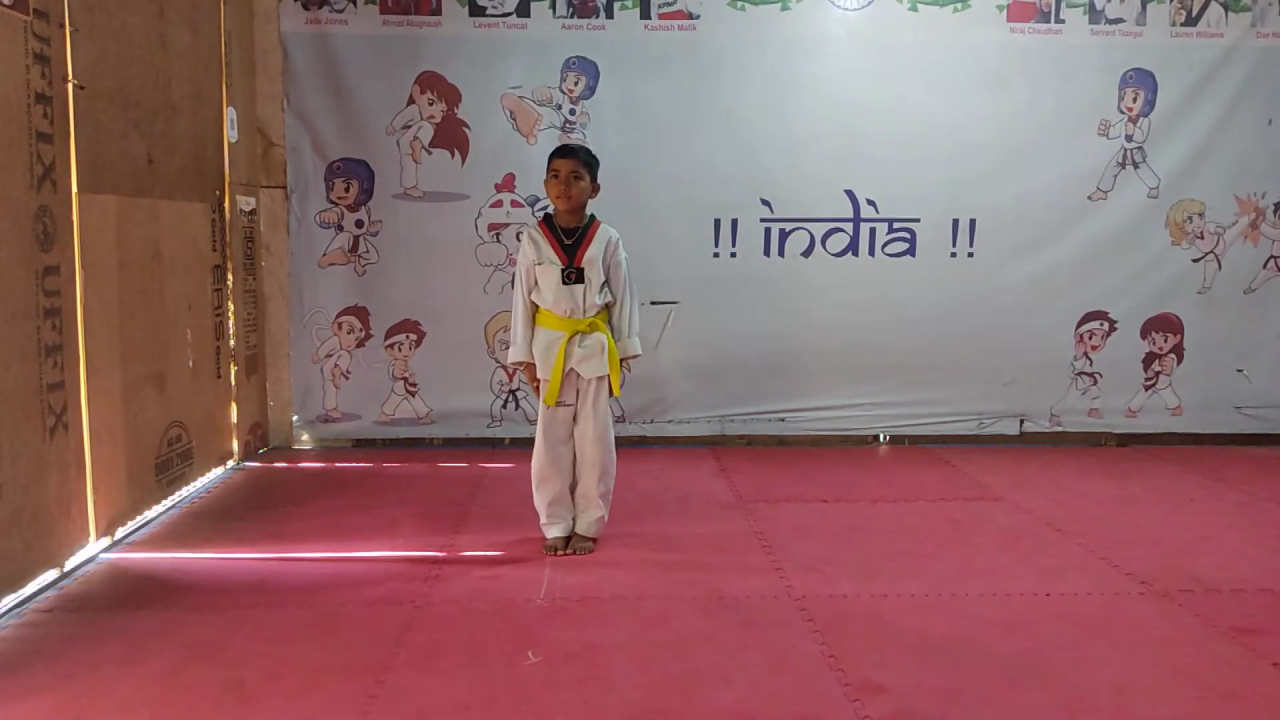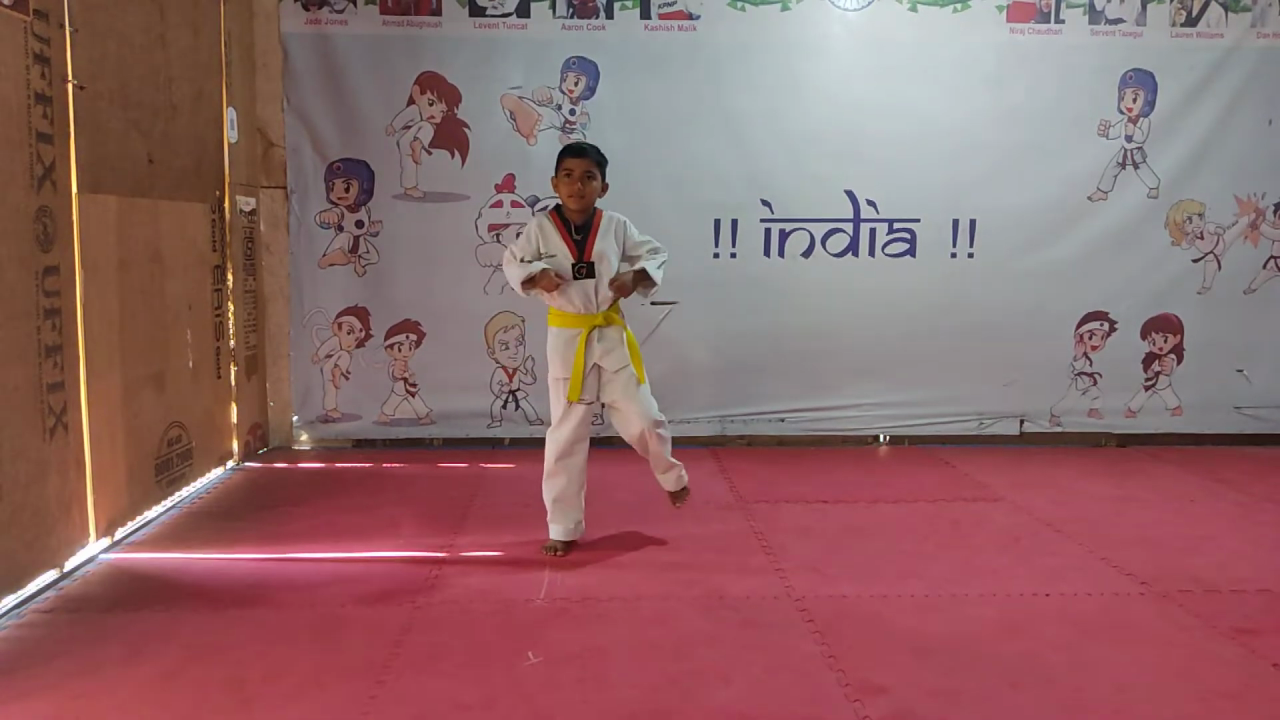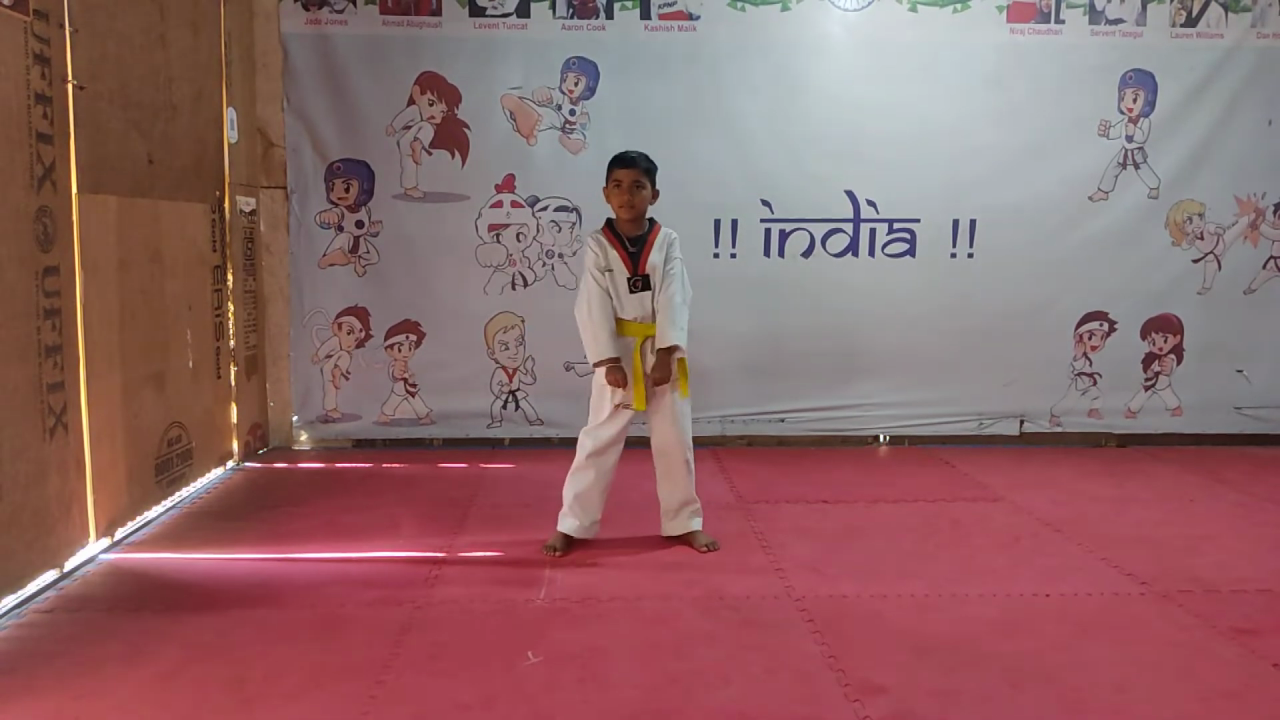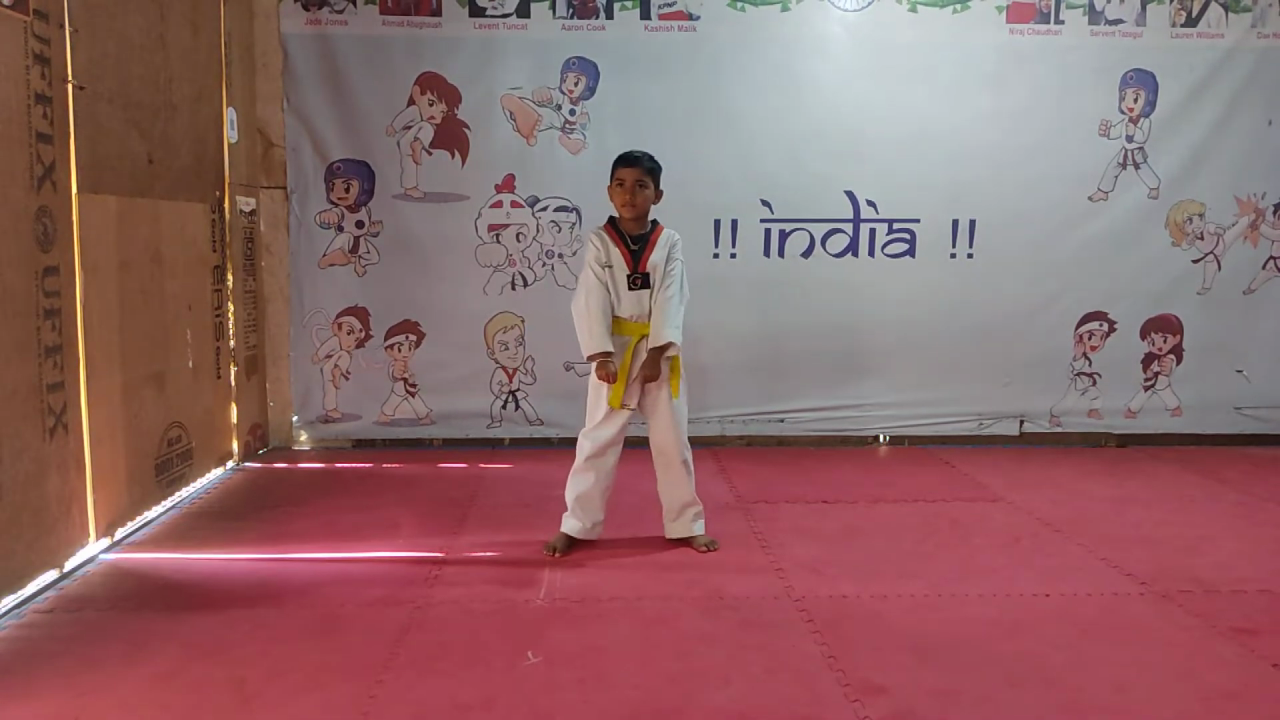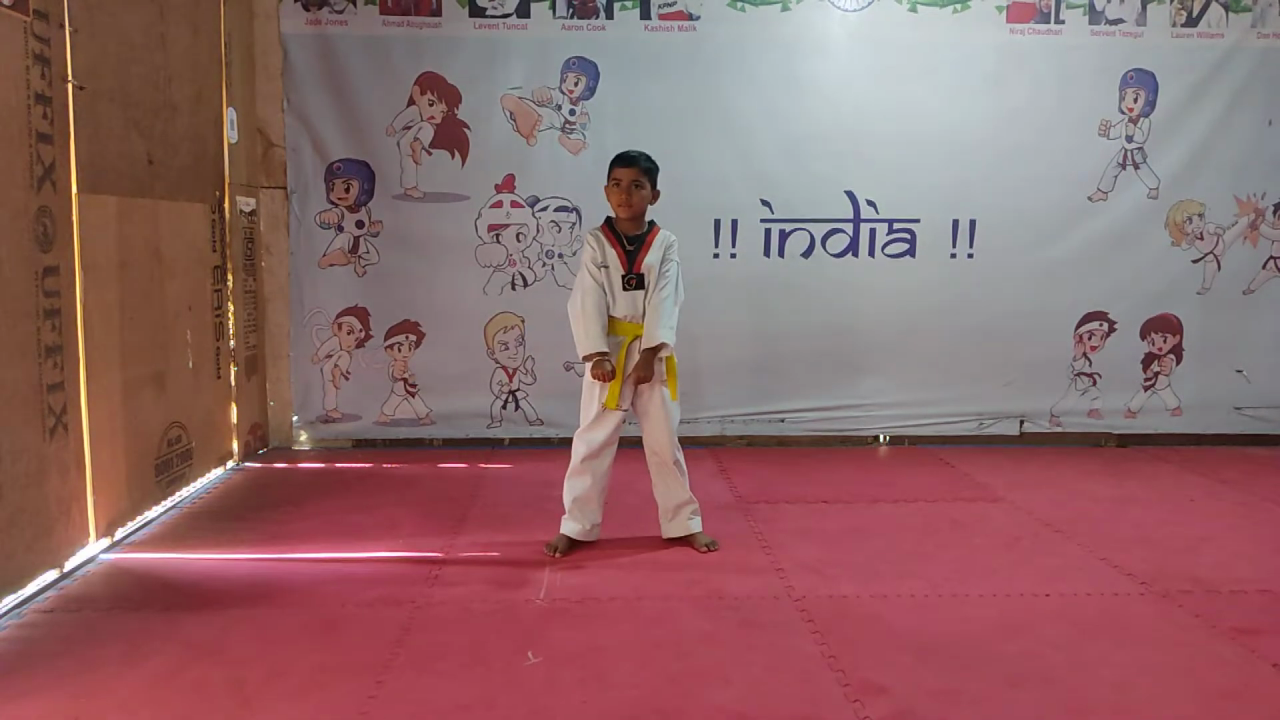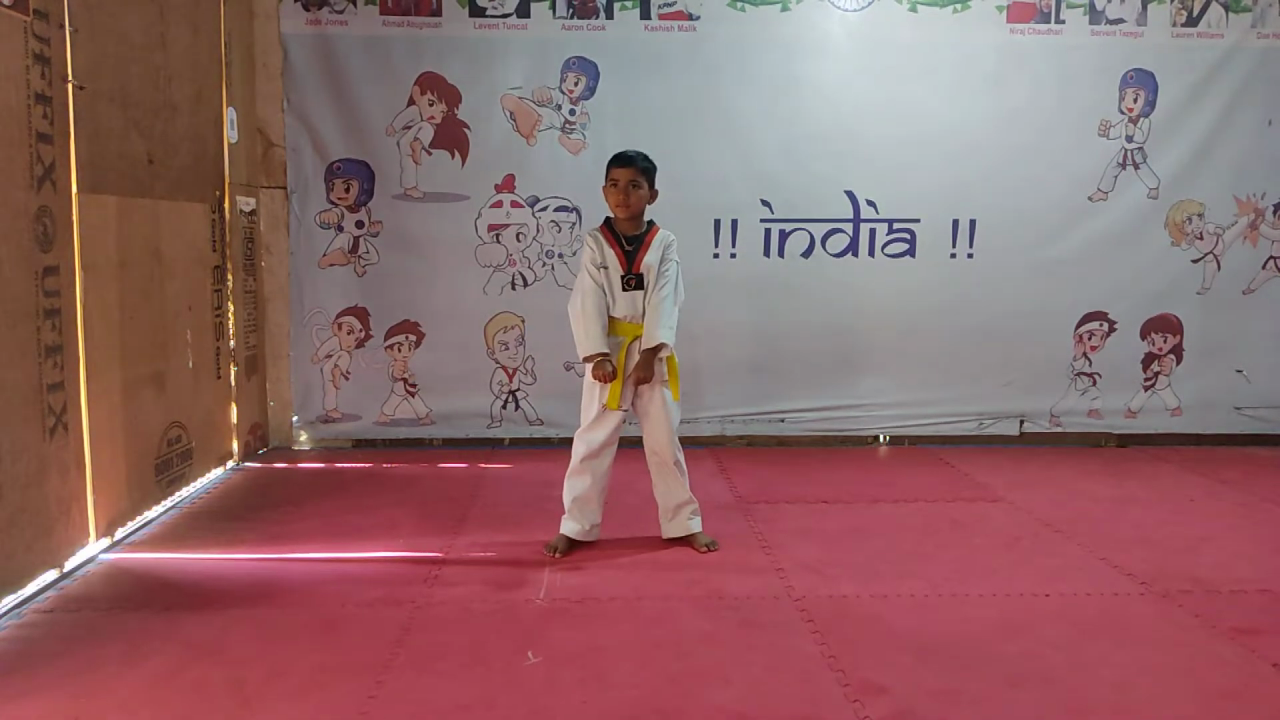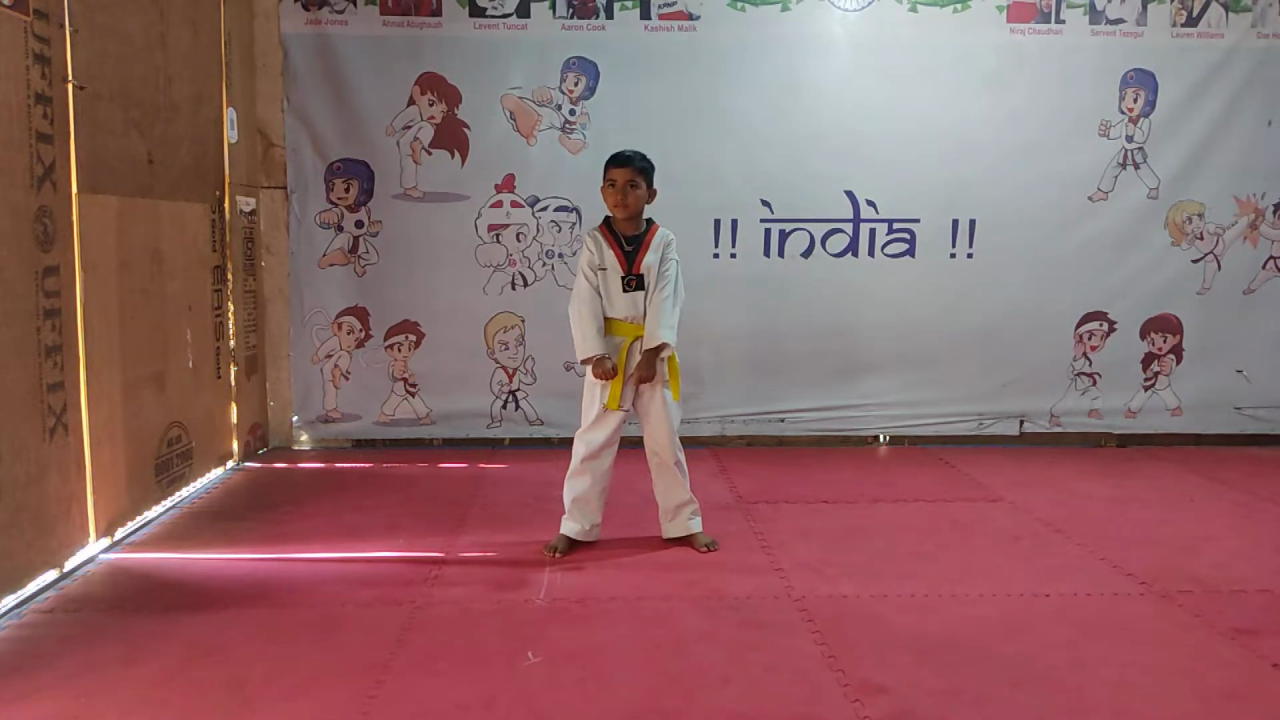
dt=0.4s
person 1, frame 1
left shoulder: (607, 240)
right shoulder: (533, 239)
left elbow: (623, 299)
right elbow: (523, 300)
left wrist: (622, 355)
right wrist: (526, 357)
left hip: (594, 346)
right hip: (551, 346)
left knee: (594, 439)
right knee: (552, 439)
left ankle: (588, 526)
right ankle: (556, 526)
person 1, frame 2
left shoulder: (615, 226)
right shoulder: (542, 227)
left elbow: (653, 251)
right elbow: (512, 261)
left wrist: (638, 276)
right wrist: (534, 276)
left hip: (612, 339)
right hip: (567, 341)
left knee: (643, 420)
right knee: (566, 436)
left ankle: (671, 477)
right ankle: (563, 527)
person 1, frame 3
left shoulder: (667, 241)
right shoulder: (598, 245)
left elbow: (675, 300)
right elbow: (592, 307)
left wrist: (666, 353)
right wrist: (609, 361)
left hip: (663, 351)
right hip: (618, 352)
left knee: (675, 440)
right knee: (599, 439)
left ankle: (685, 522)
right ankle: (572, 524)
person 1, frame 4
left shoulder: (669, 242)
right shoulder: (599, 242)
left elbow: (670, 302)
right elbow: (590, 303)
left wrist: (657, 353)
right wrist: (601, 355)
left hip: (659, 352)
right hip: (614, 352)
left knee: (672, 441)
right knee: (597, 440)
left ankle: (686, 524)
right ankle: (576, 525)
person 1, frame 5
left shoulder: (665, 244)
right shoulder: (595, 242)
left elbow: (664, 304)
right elbow: (586, 303)
left wrist: (649, 354)
right wrist: (597, 355)
left hip: (652, 353)
right hip: (607, 352)
left knee: (664, 440)
right knee: (592, 441)
left ankle: (684, 523)
right ankle: (576, 525)
person 1, frame 6
left shoulder: (664, 243)
right shoulder: (595, 243)
left elbow: (664, 304)
right elbow: (587, 304)
left wrist: (649, 355)
right wrist: (599, 356)
left hip: (652, 353)
right hip: (607, 353)
left knee: (665, 440)
right knee: (592, 441)
left ankle: (683, 523)
right ankle: (575, 526)
person 1, frame 7
left shoulder: (664, 242)
right shoulder: (594, 242)
left elbow: (665, 303)
right elbow: (584, 303)
left wrist: (651, 355)
right wrist: (596, 355)
left hip: (653, 353)
right hip: (608, 352)
left knee: (665, 440)
right knee: (593, 441)
left ankle: (684, 523)
right ankle: (576, 526)
